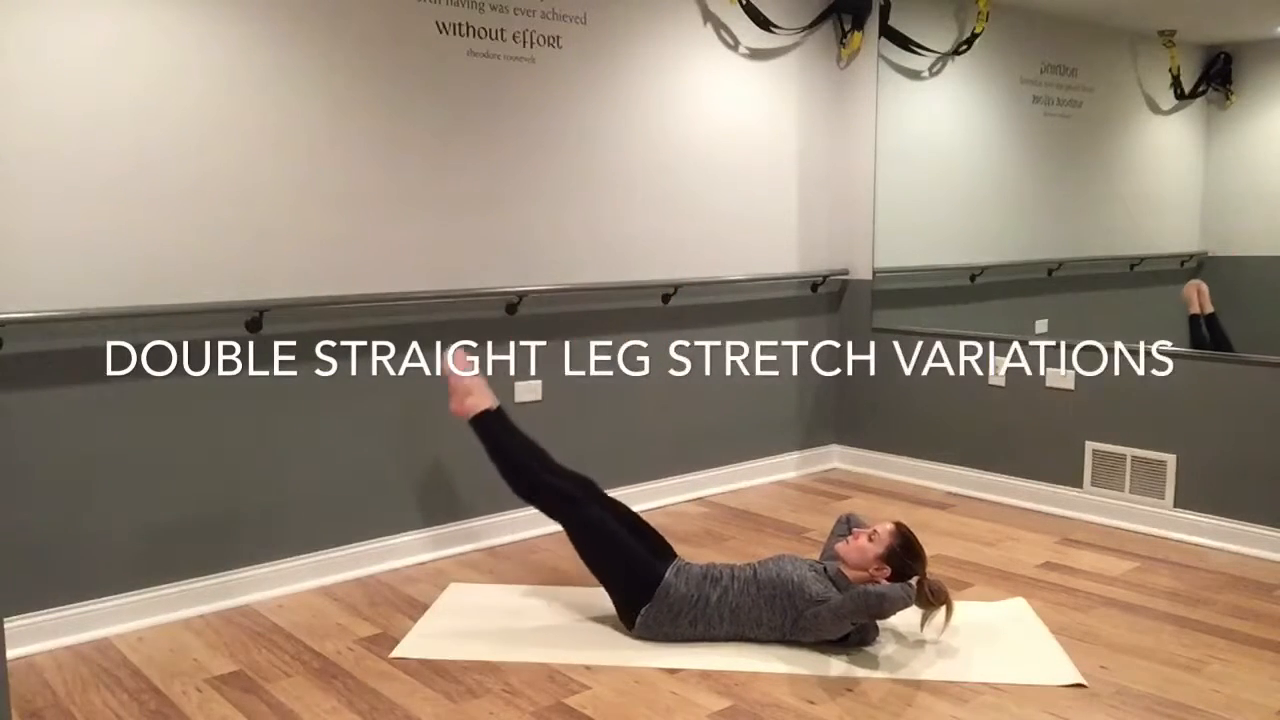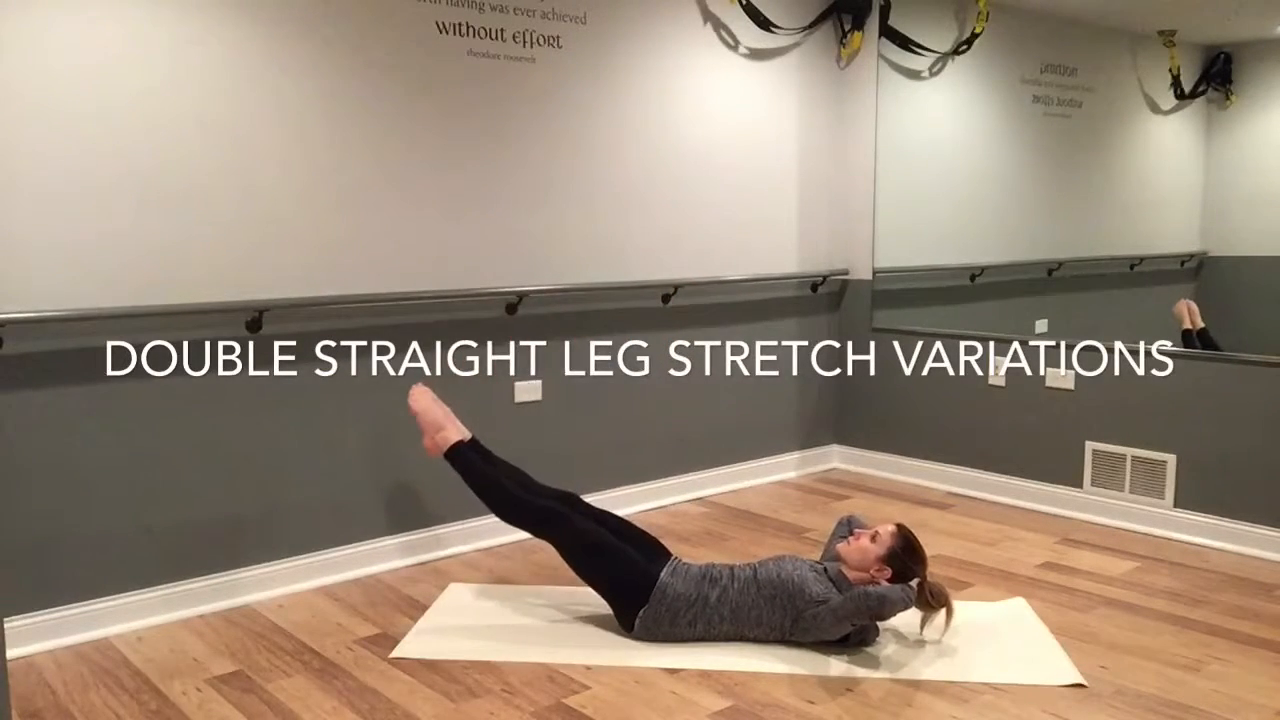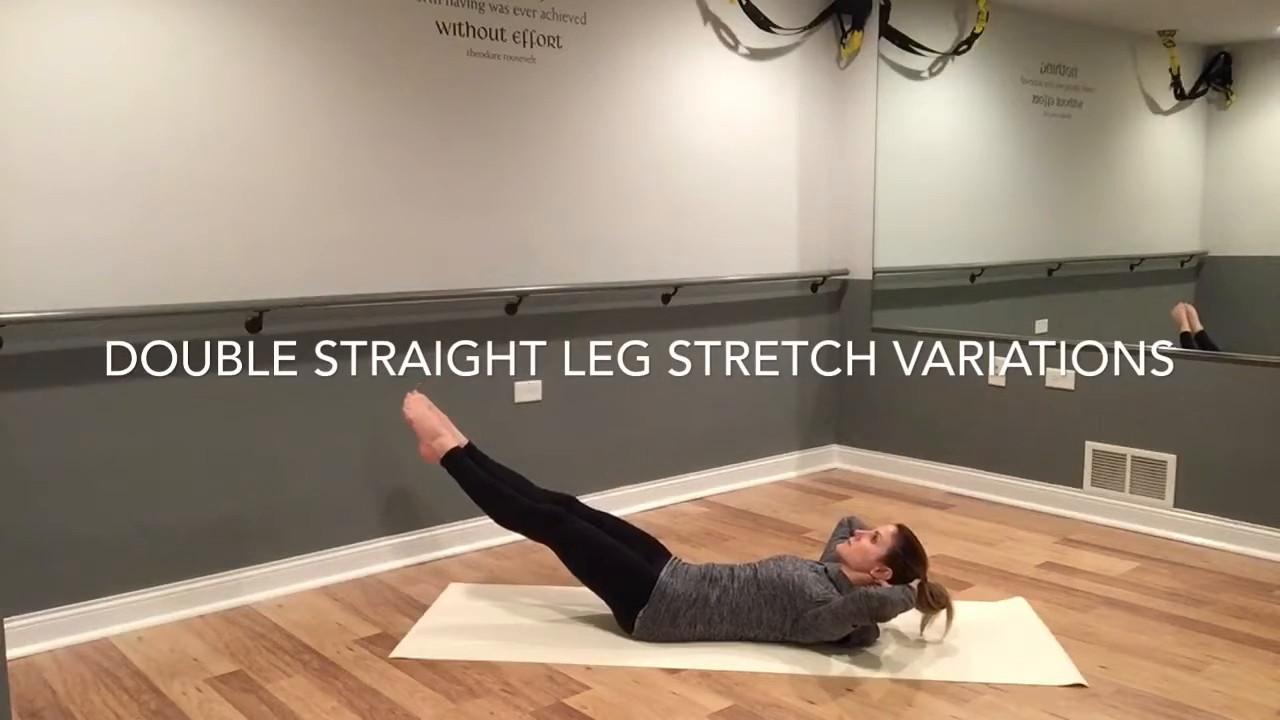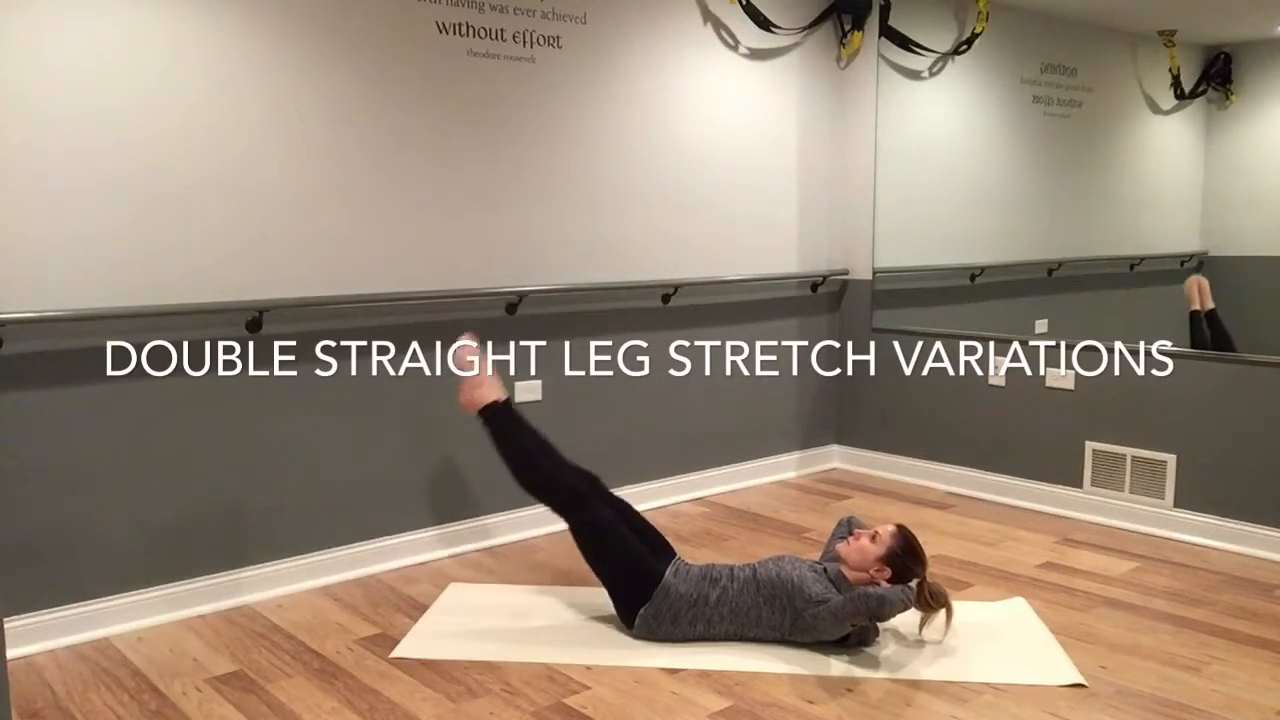
dt=0.5s
person 1, frame 1
left shoulder: (833, 613)
right shoulder: (832, 573)
left elbow: (879, 599)
right elbow: (847, 519)
left wrist: (913, 588)
right wrist: (896, 551)
left hip: (661, 606)
right hip: (681, 582)
left knee: (571, 504)
right knee: (586, 494)
left ankle: (481, 410)
right ankle: (484, 411)
person 1, frame 2
left shoulder: (832, 612)
right shoulder: (832, 575)
left elbow: (879, 600)
right elbow: (845, 520)
left wrist: (909, 591)
left hip: (659, 607)
right hip: (677, 580)
left knee: (555, 520)
right knee: (570, 506)
left ankle: (454, 444)
right ankle: (460, 443)
person 1, frame 3
left shoulder: (833, 613)
right shoulder: (833, 575)
left elbow: (876, 602)
right elbow: (845, 521)
left wrist: (911, 594)
left hip: (659, 607)
right hip: (677, 580)
left knee: (552, 522)
right knee: (567, 507)
left ankle: (449, 451)
right ankle: (456, 449)
person 1, frame 4
left shoulder: (834, 613)
right shoulder: (832, 577)
left elbow: (874, 601)
right elbow: (846, 521)
left wrist: (911, 591)
left hip: (658, 607)
right hip: (682, 581)
left knee: (576, 499)
right knee: (589, 489)
left ankle: (490, 403)
right ankle: (495, 404)
